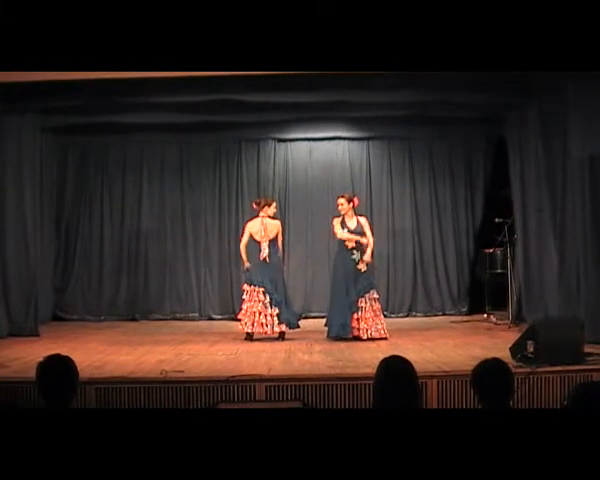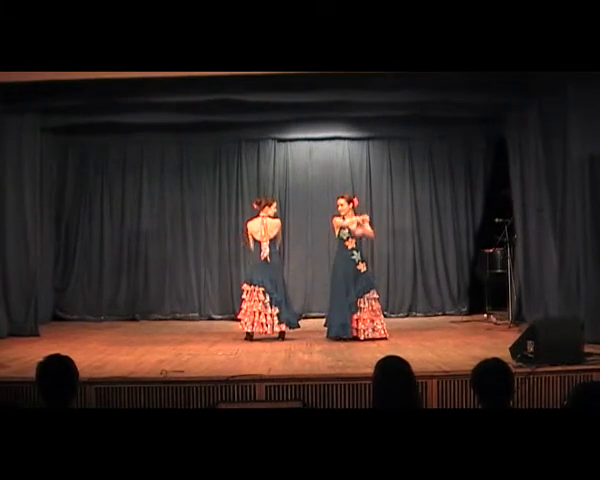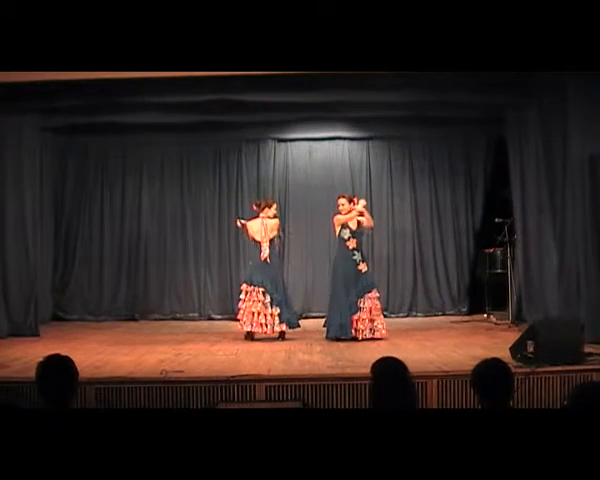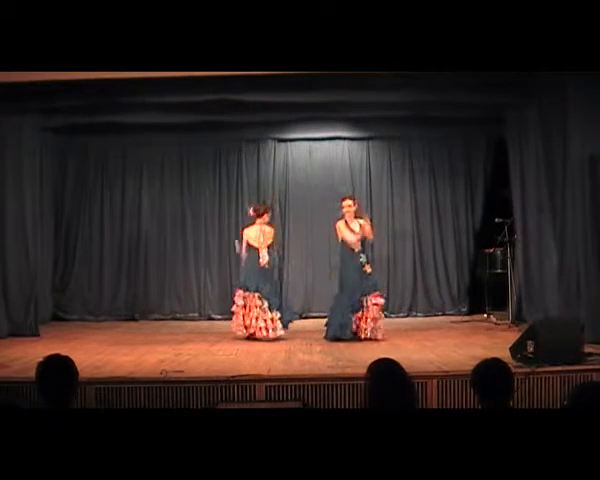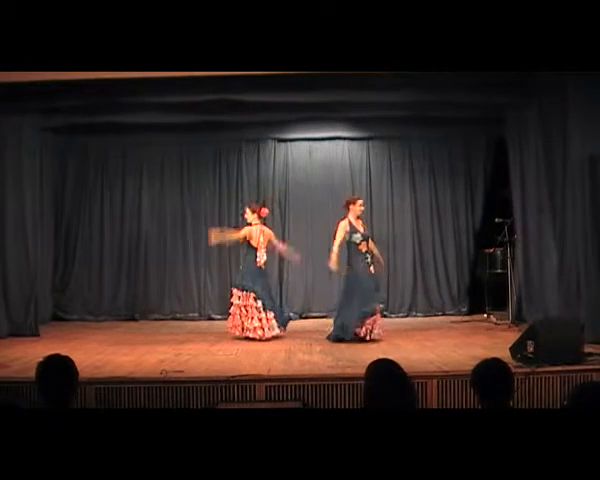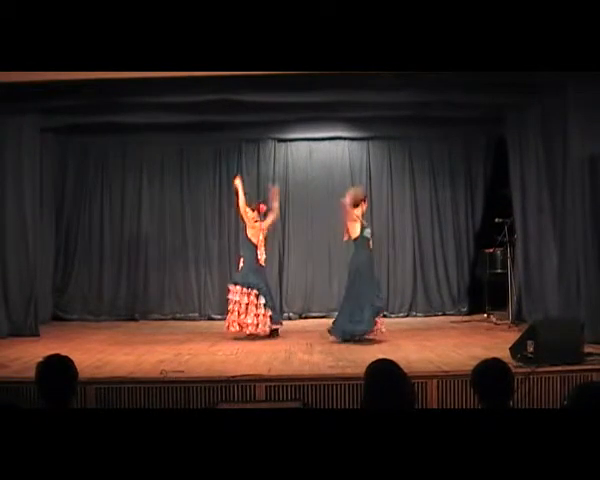
dt=0.2s
person 1, frame 1
left shoulder: (362, 220)
right shoulder: (337, 221)
left elbow: (370, 238)
right elbow: (340, 235)
left wrist: (368, 252)
right wrist: (359, 238)
left hip: (360, 263)
right hip: (343, 262)
left knee: (364, 295)
right knee: (344, 295)
left ankle: (364, 331)
right ankle: (345, 331)
person 1, frame 2
left shoulder: (362, 220)
right shoulder: (337, 220)
left elbow: (371, 234)
right elbow: (346, 223)
left wrist: (363, 229)
right wrist: (360, 219)
left hip: (359, 262)
right hip: (343, 263)
left knee: (364, 296)
right knee: (344, 296)
left ankle: (364, 331)
right ankle: (344, 331)
person 1, frame 3
left shoulder: (360, 219)
right shoulder: (338, 219)
left elbow: (370, 224)
right elbow: (349, 217)
left wrist: (363, 210)
right wrist: (359, 207)
left hip: (359, 262)
right hip: (343, 262)
left knee: (366, 296)
right knee: (344, 296)
left ankle: (364, 330)
right ankle: (343, 331)
person 1, frame 4
left shoulder: (361, 222)
right shoulder: (340, 224)
left elbow: (370, 237)
right elbow: (351, 240)
left wrist: (367, 228)
right wrist: (362, 233)
left hip: (363, 264)
right hip: (349, 264)
left knee: (369, 298)
right knee: (349, 297)
left ankle: (364, 331)
right ankle: (343, 331)
person 1, frame 5
left shoulder: (361, 223)
right shoulder: (344, 224)
right elbow: (337, 243)
left wrist: (376, 253)
right wrist: (333, 258)
left hip: (366, 265)
right hip: (355, 265)
left knee: (369, 300)
right knee: (358, 299)
left ankle: (363, 332)
right ankle: (346, 332)
person 1, frame 6
left shoulder: (356, 218)
right shoulder: (353, 217)
left elbow: (349, 209)
right elbow: (346, 206)
left wrist: (352, 197)
right wrist: (348, 198)
left hip: (365, 261)
right hip: (361, 261)
left knee: (365, 295)
right knee: (361, 295)
left ankle: (359, 330)
right ankle: (354, 331)
person 2, frame 1
left shoulder: (250, 224)
right shoulder: (276, 224)
left elbow: (242, 245)
right elbow: (280, 246)
left wrist: (246, 262)
right wrist: (277, 259)
left hip: (256, 265)
right hip: (273, 264)
left knee: (254, 297)
right knee: (277, 295)
left ankle: (250, 332)
right ankle: (281, 331)
person 2, frame 2
left shoulder: (251, 224)
right shoulder: (277, 223)
left elbow: (251, 245)
left hip: (257, 264)
right hip: (273, 263)
left knee: (254, 298)
right knee: (277, 295)
left ankle: (250, 332)
right ankle: (281, 331)
person 2, frame 3
left shoulder: (250, 224)
right shoulder: (275, 222)
left hip: (256, 264)
right hip: (273, 264)
left knee: (253, 296)
right knee: (276, 294)
left ankle: (250, 331)
right ankle: (281, 331)
person 2, frame 4
left shoulder: (247, 232)
right shoulder: (271, 231)
left elbow: (244, 251)
left wrist: (245, 264)
left hip: (251, 270)
right hip: (267, 270)
left knee: (250, 299)
right knee: (271, 298)
left ankle: (252, 330)
right ankle: (275, 329)
person 2, frame 5
left shoulder: (249, 230)
right shoulder: (268, 232)
left elbow: (235, 235)
right elbow: (279, 246)
left wrist: (218, 236)
right wrist: (291, 255)
left hip: (248, 271)
right hip: (261, 271)
left knee: (246, 300)
right knee: (264, 298)
left ankle: (250, 331)
right ankle: (268, 329)
person 2, frame 6
left shoulder: (251, 226)
right shoulder: (263, 226)
left elbow: (242, 207)
right elbow: (273, 214)
left wrist: (239, 187)
right wrist: (275, 196)
left hip: (248, 268)
right hip: (258, 267)
left knee: (245, 296)
right knee: (261, 294)
left ankle: (252, 327)
right ankle: (272, 327)
